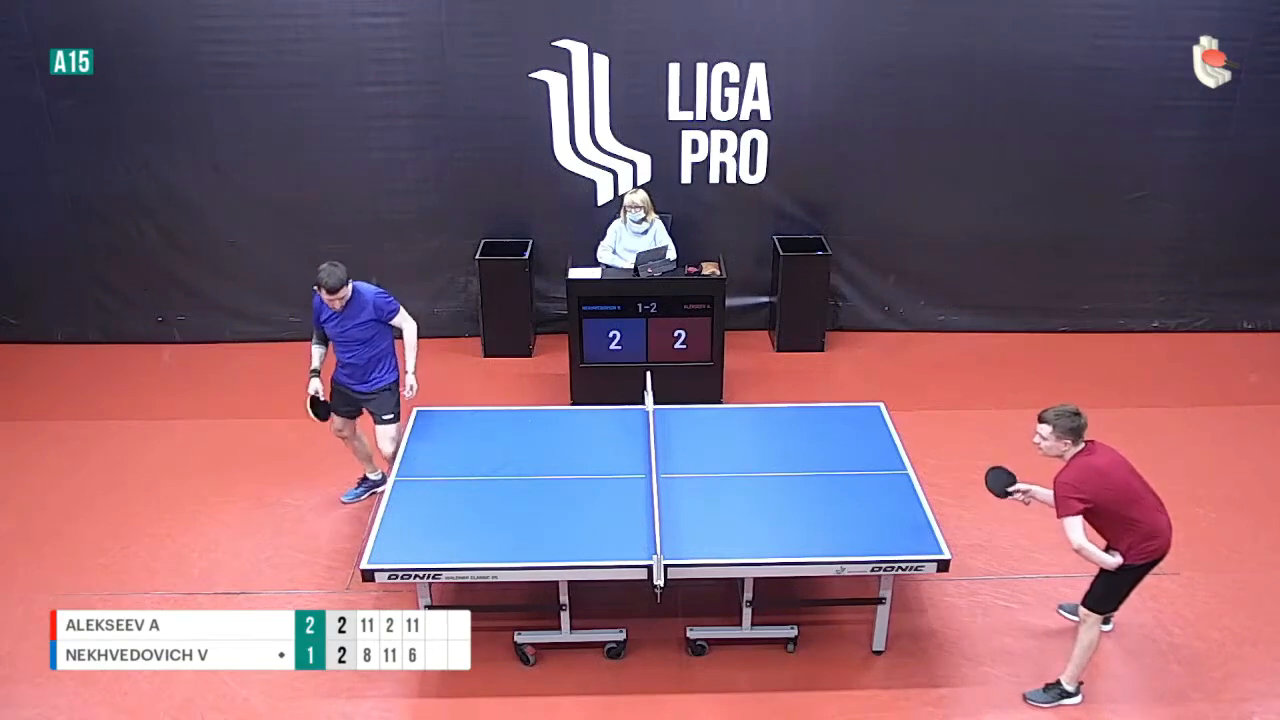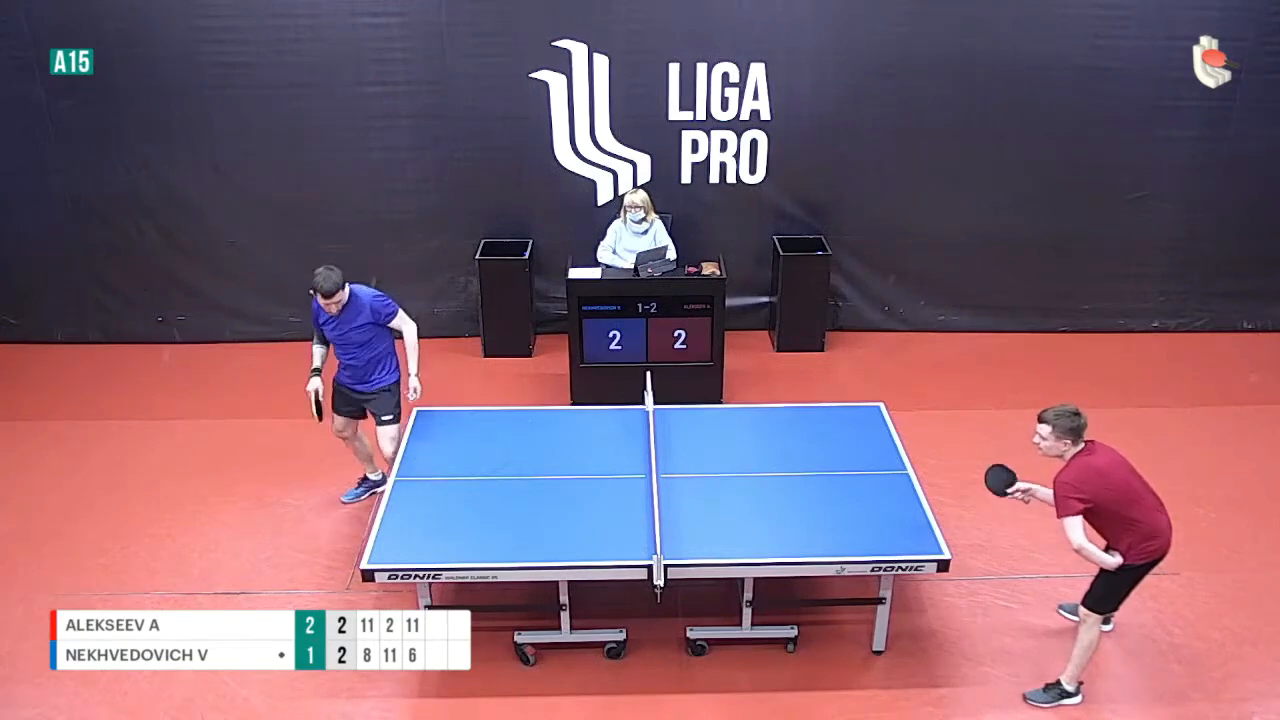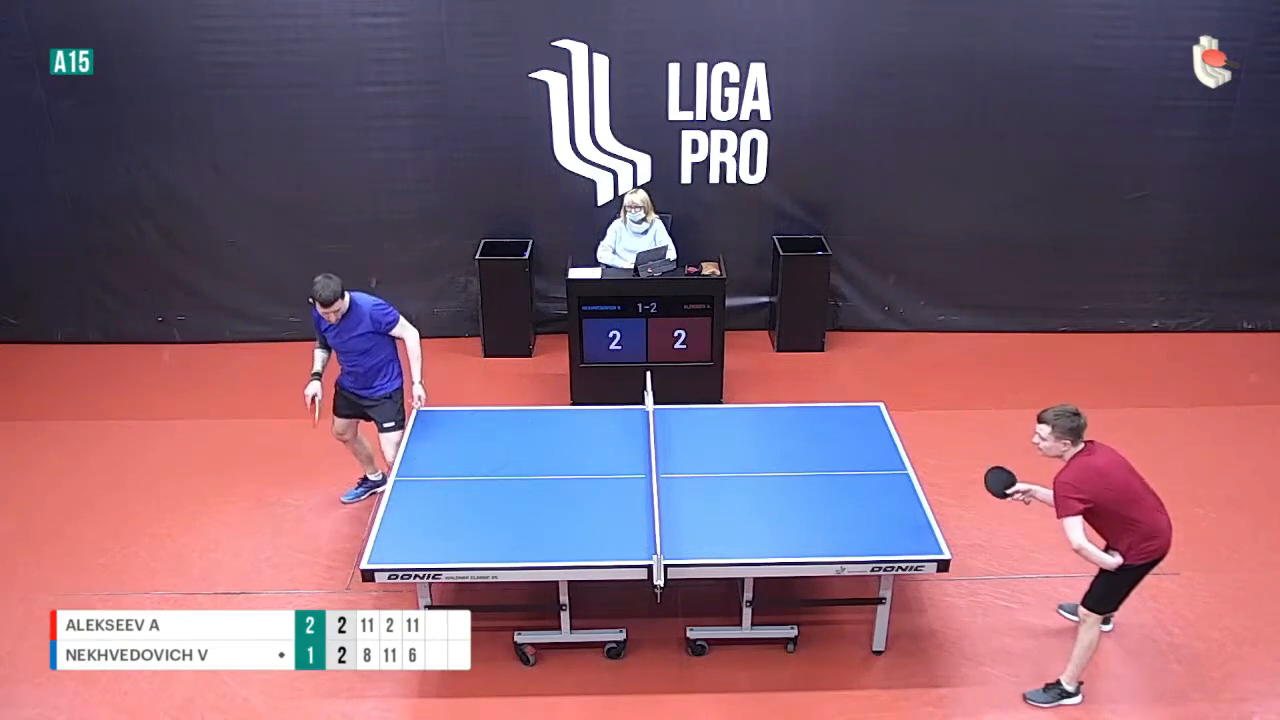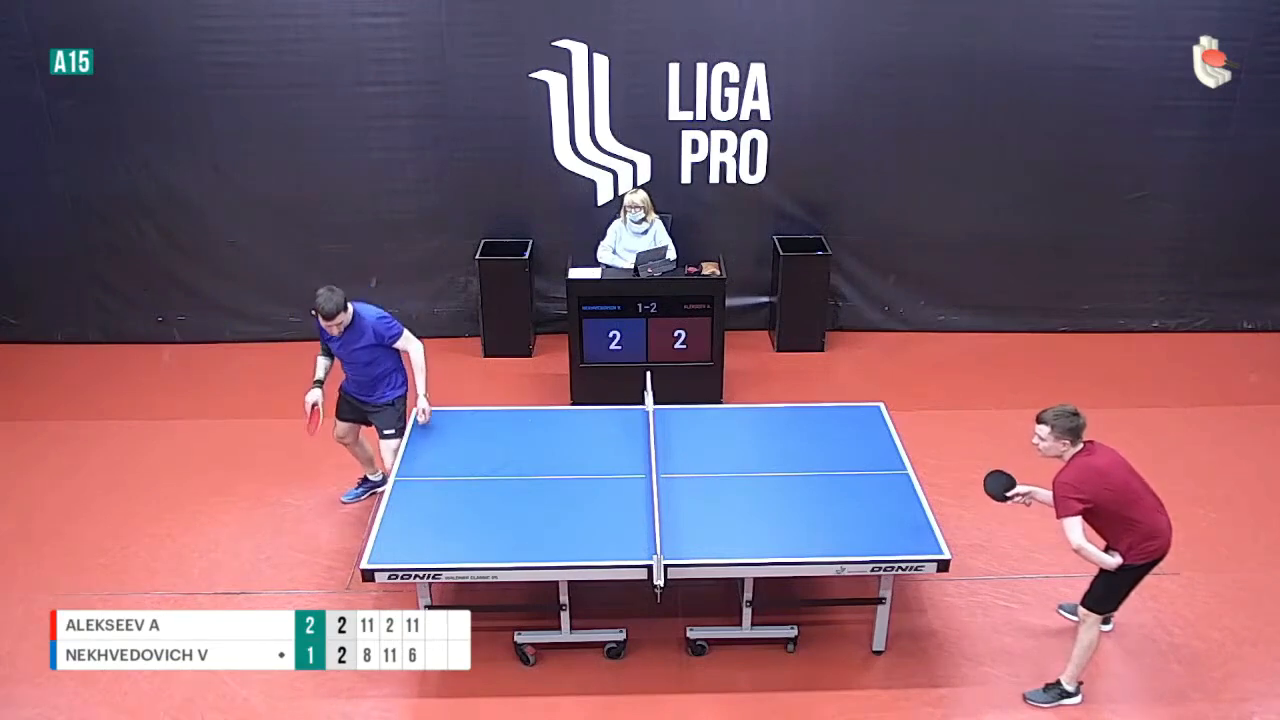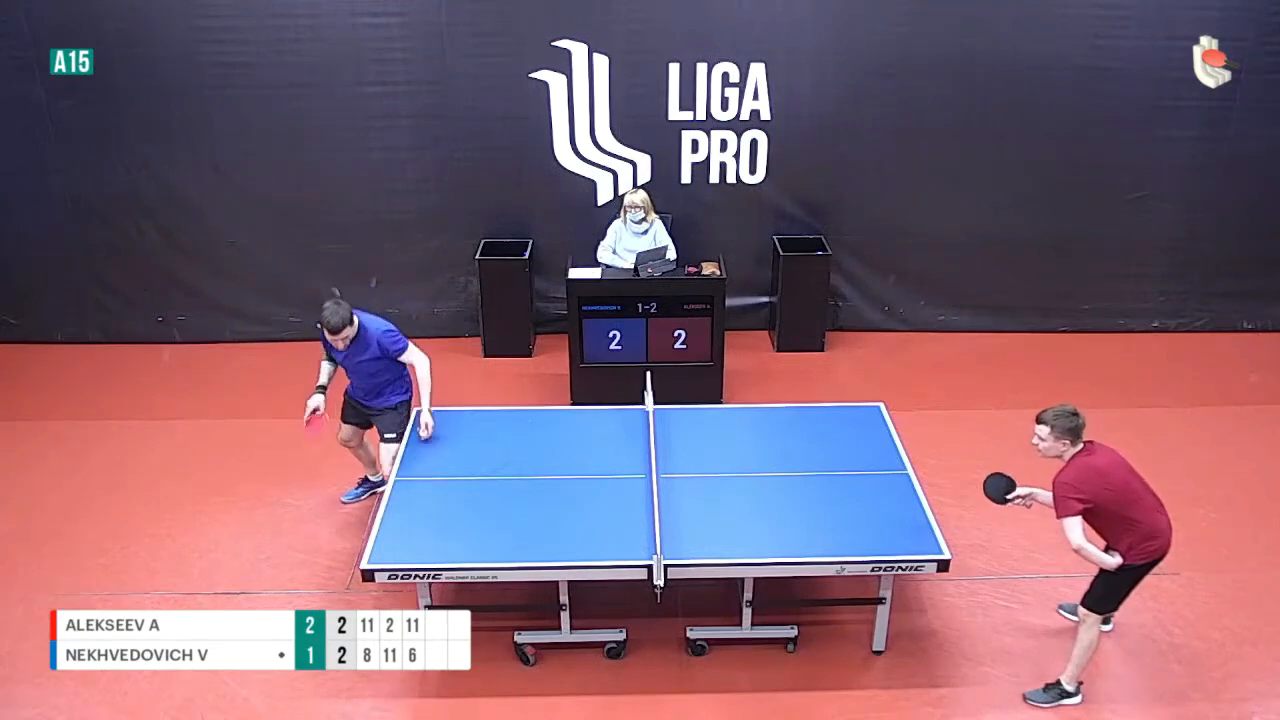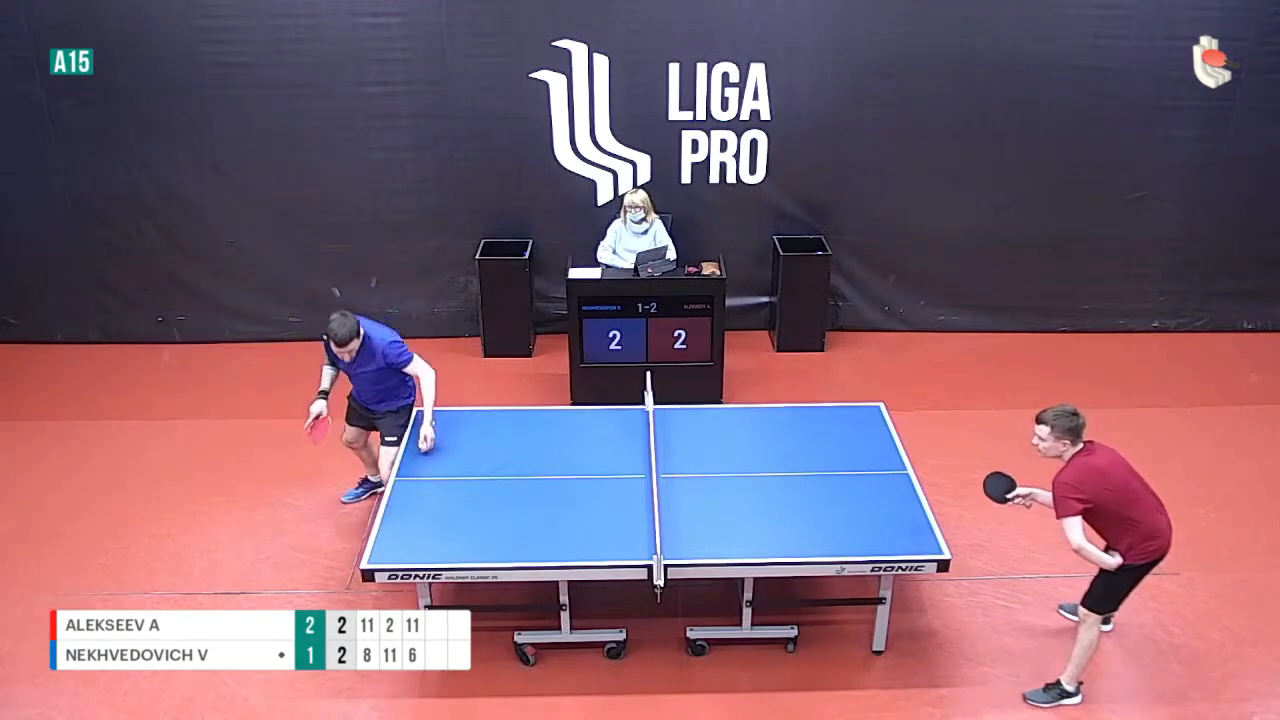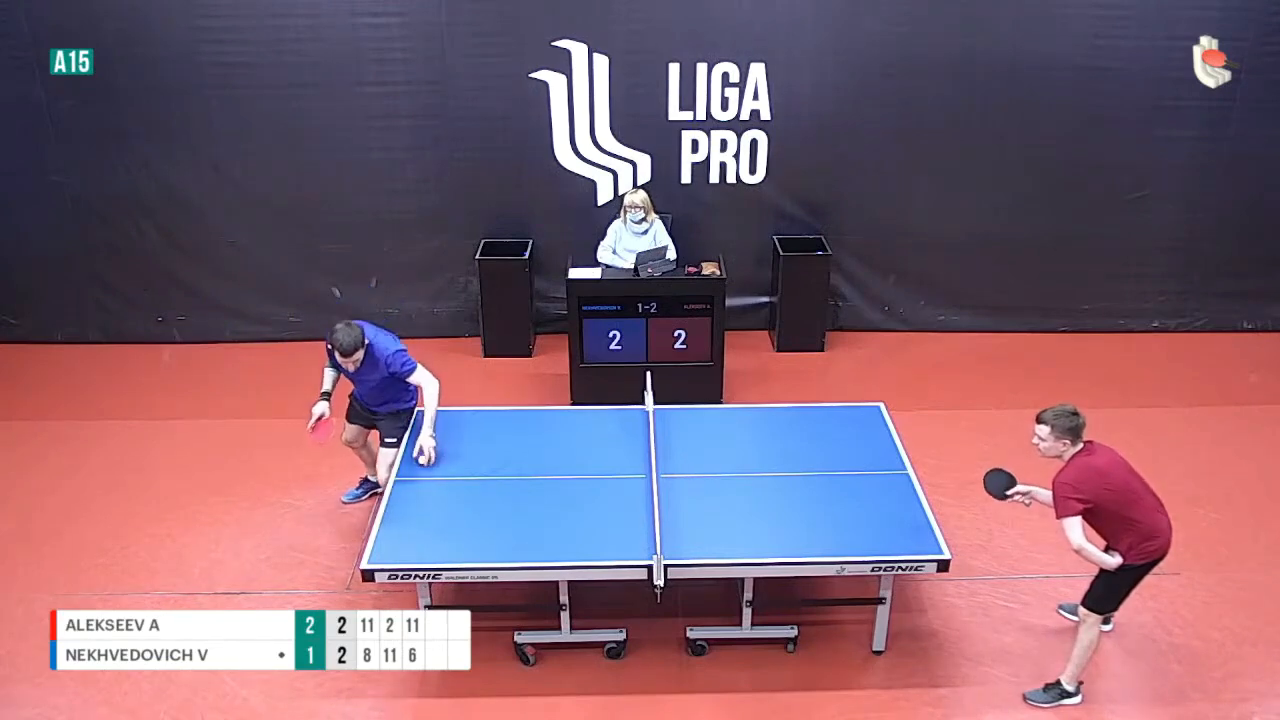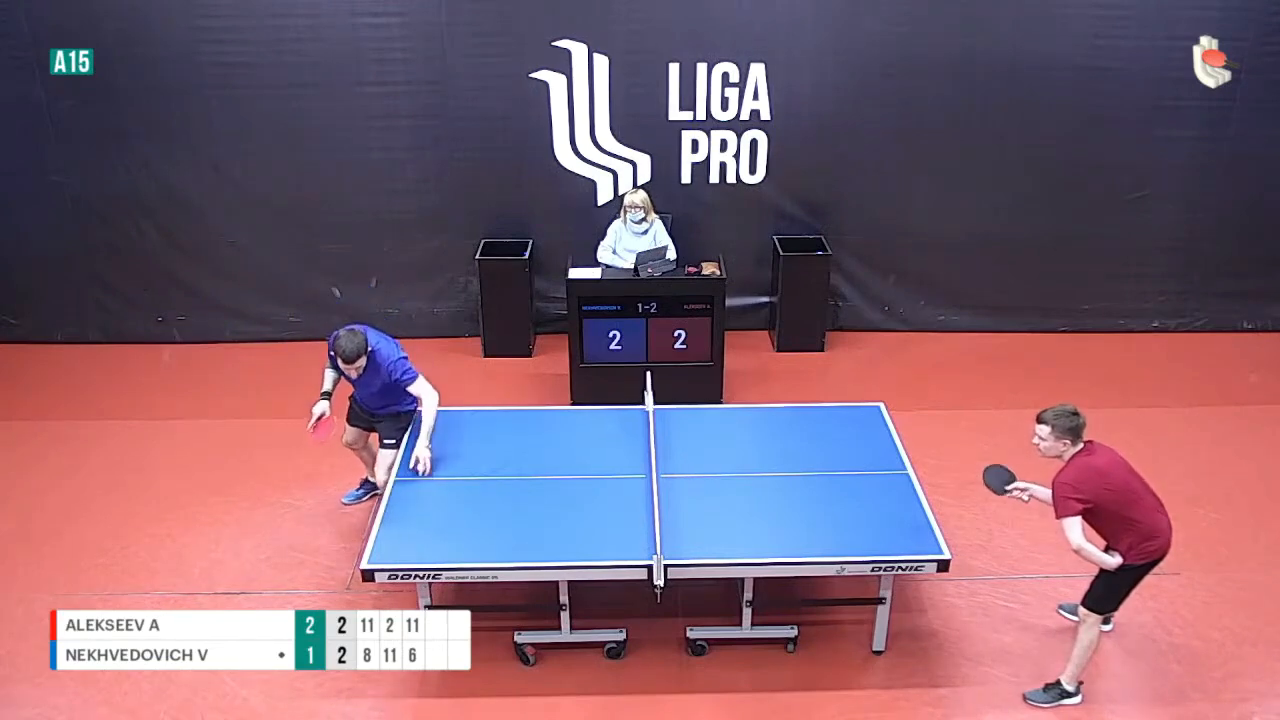
dt=0.1s
person 1, frame 1
left shoulder: (1068, 479)
right shoulder: (1096, 450)
left elbow: (1078, 544)
left wrist: (1112, 562)
right wrist: (1034, 492)
left hip: (1142, 546)
right hip: (1155, 528)
left knee: (1088, 615)
left ankle: (1068, 688)
right ankle: (1102, 612)
person 1, frame 2
left shoulder: (1068, 479)
right shoulder: (1097, 450)
left elbow: (1079, 544)
left wrist: (1113, 563)
right wrist: (1034, 491)
left hip: (1142, 546)
right hip: (1155, 528)
left knee: (1089, 615)
left ankle: (1068, 688)
right ankle: (1103, 612)
person 1, frame 3
left shoulder: (1068, 479)
right shoulder: (1097, 450)
left elbow: (1078, 543)
left wrist: (1112, 563)
right wrist: (1034, 491)
left hip: (1142, 546)
right hip: (1154, 528)
left knee: (1088, 615)
left ankle: (1067, 688)
right ankle: (1102, 612)
person 1, frame 4
left shoulder: (1067, 479)
right shoulder: (1096, 450)
left elbow: (1078, 544)
left wrist: (1112, 563)
right wrist: (1034, 493)
left hip: (1142, 546)
right hip: (1154, 529)
left knee: (1088, 615)
left ankle: (1068, 687)
right ankle: (1102, 612)
person 1, frame 5
left shoulder: (1067, 480)
right shoulder: (1096, 450)
left elbow: (1078, 544)
left wrist: (1112, 563)
right wrist: (1035, 495)
left hip: (1142, 546)
right hip: (1155, 528)
left knee: (1088, 615)
left ankle: (1068, 688)
right ankle: (1103, 613)
person 1, frame 6
left shoulder: (1067, 480)
right shoulder: (1096, 450)
left elbow: (1078, 544)
left wrist: (1112, 563)
right wrist: (1035, 495)
left hip: (1142, 546)
right hip: (1155, 528)
left knee: (1088, 614)
left ankle: (1068, 688)
right ankle: (1103, 612)
person 1, frame 7
left shoulder: (1067, 480)
right shoulder: (1096, 450)
left elbow: (1078, 544)
left wrist: (1113, 563)
right wrist: (1034, 493)
left hip: (1142, 546)
right hip: (1155, 529)
left knee: (1088, 615)
left ankle: (1068, 688)
right ankle: (1103, 613)
person 1, frame 8
left shoulder: (1067, 480)
right shoulder: (1096, 450)
left elbow: (1077, 544)
left wrist: (1113, 563)
right wrist: (1032, 490)
left hip: (1142, 546)
right hip: (1155, 528)
left knee: (1089, 615)
left ankle: (1068, 688)
right ankle: (1103, 613)
person 2, frame 1
left shoulder: (373, 297)
right shoulder: (319, 304)
left elbow: (409, 325)
right elbow: (319, 340)
left wrist: (410, 371)
right wrist: (315, 375)
left hip: (381, 382)
right hip: (345, 381)
left knee: (389, 451)
right knee: (342, 430)
right ankle: (374, 477)
person 2, frame 2
left shoulder: (371, 300)
right shoulder: (318, 308)
left elbow: (409, 328)
left wrist: (413, 374)
right wrist: (316, 373)
left hip: (381, 383)
right hip: (346, 382)
left knee: (390, 452)
right knee: (343, 431)
right ankle: (374, 477)
person 2, frame 3
left shoulder: (371, 309)
right shoulder: (320, 315)
left elbow: (410, 334)
left wrist: (417, 382)
right wrist: (316, 377)
left hip: (384, 388)
right hip: (349, 386)
left knee: (394, 460)
right knee: (343, 433)
right ankle: (374, 478)
person 2, frame 4
left shoulder: (375, 321)
right shoulder: (324, 324)
left elbow: (414, 346)
left wrist: (421, 394)
right wrist: (318, 384)
left hip: (387, 395)
right hip: (353, 391)
left knee: (393, 467)
right knee: (344, 436)
right ankle: (374, 478)
person 2, frame 5
left shoulder: (379, 333)
right shoulder: (329, 333)
left elbow: (420, 360)
left wrist: (425, 408)
right wrist: (320, 390)
left hip: (391, 400)
right hip: (358, 396)
left knee: (390, 473)
right knee: (347, 440)
right ankle: (373, 479)
person 2, frame 6
left shoulder: (384, 344)
right shoulder: (334, 341)
left elbow: (426, 372)
right elbow: (331, 363)
left wrist: (427, 420)
right wrist: (323, 395)
left hip: (394, 404)
right hip: (362, 398)
left knee: (389, 476)
right knee: (352, 440)
right ankle: (373, 479)
person 2, frame 7
left shoulder: (387, 352)
right shoulder: (335, 339)
left elbow: (430, 384)
right elbow: (332, 366)
left wrist: (427, 433)
right wrist: (324, 397)
left hip: (396, 406)
right hip: (364, 399)
left knee: (386, 479)
right knee: (351, 440)
right ankle: (373, 479)
person 2, frame 8
left shoulder: (389, 359)
right shoulder: (337, 343)
left elbow: (430, 397)
right elbow: (332, 367)
left wrist: (423, 444)
right wrist: (325, 396)
left hip: (396, 408)
right hip: (364, 401)
left knee: (385, 481)
right knee: (351, 442)
right ankle: (373, 480)
